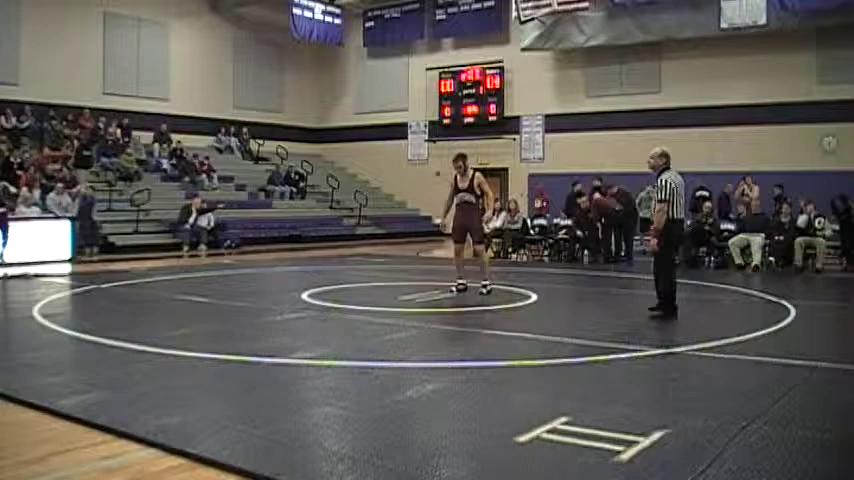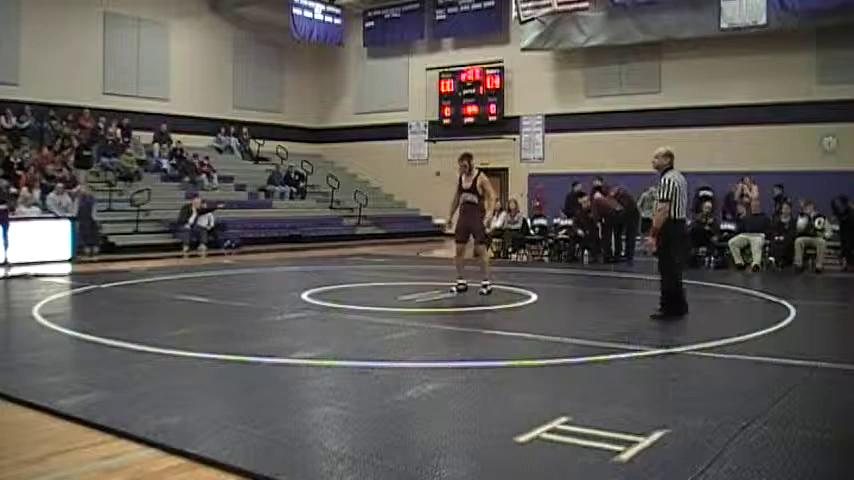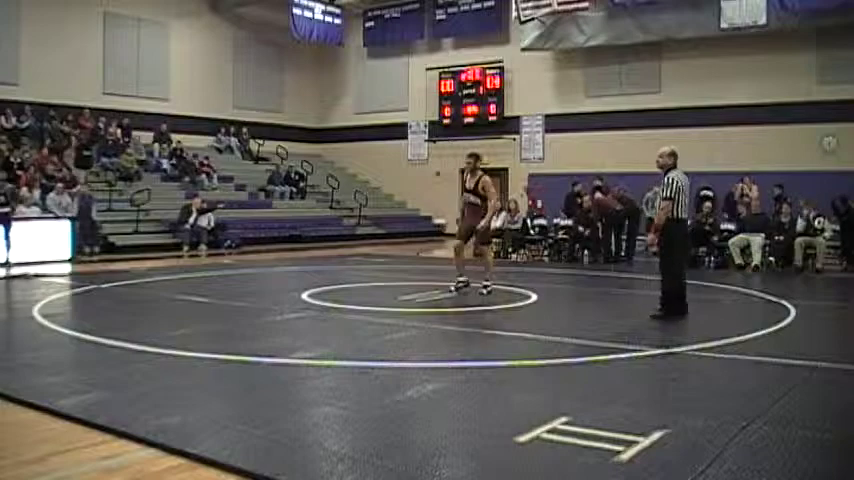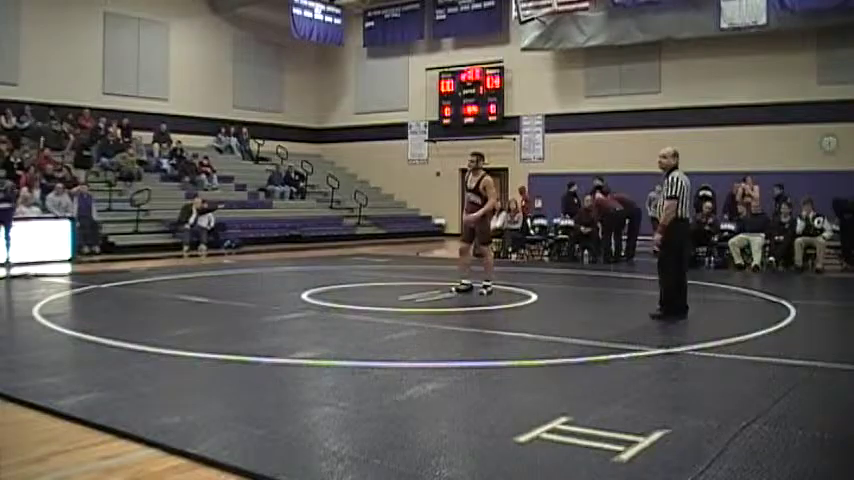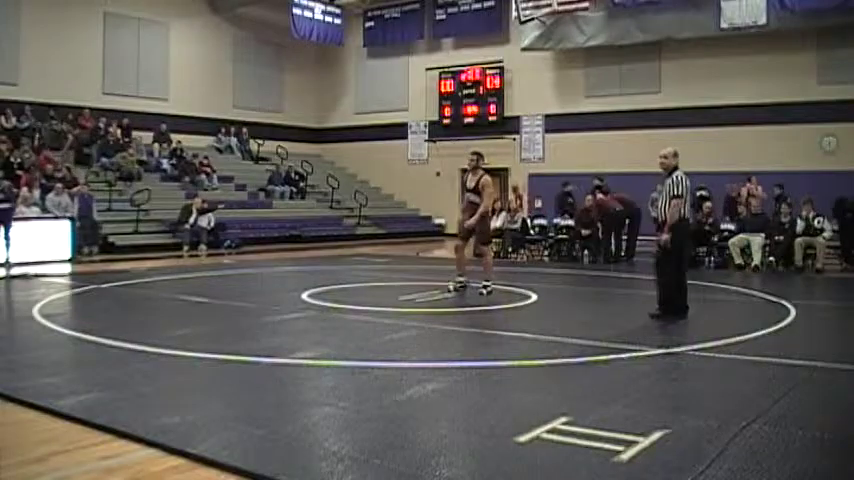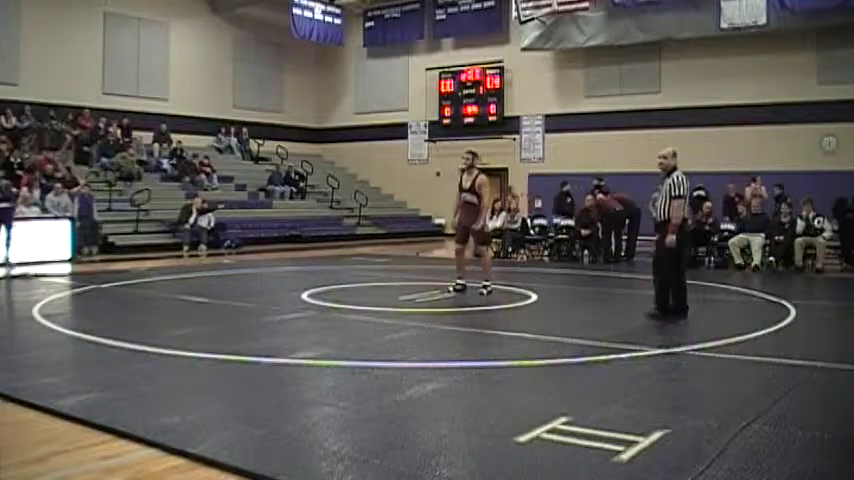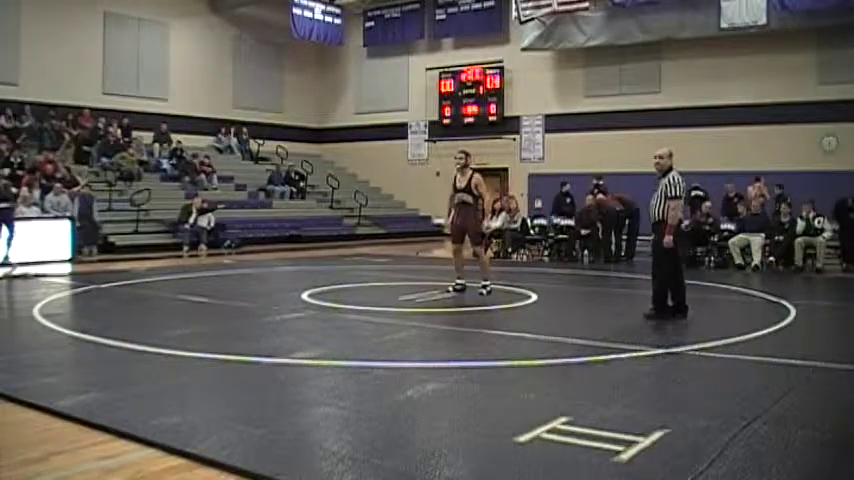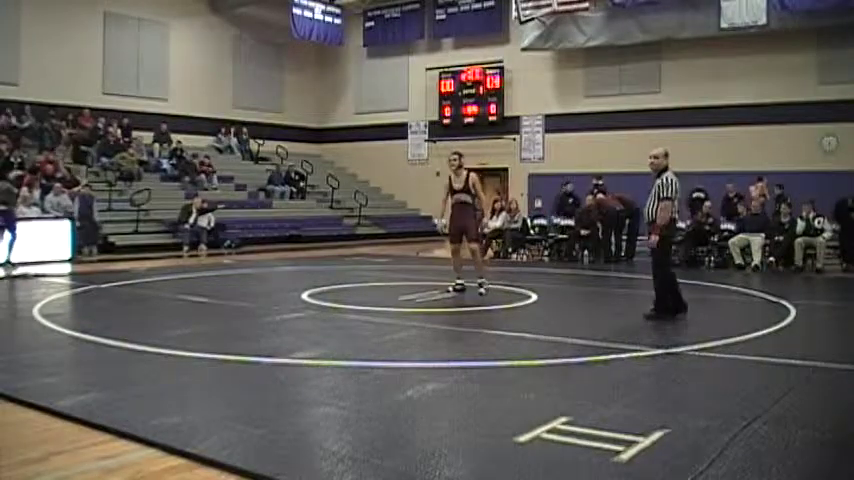
dt=0.2s
person 1, frame 1
left shoulder: (664, 180)
right shoulder: (675, 176)
left elbow: (661, 210)
left wrist: (655, 235)
right wrist: (655, 228)
left hip: (668, 228)
right hip: (676, 225)
left knee: (664, 268)
right knee: (664, 266)
left ankle: (667, 309)
right ankle: (665, 303)
person 1, frame 2
left shoulder: (667, 179)
right shoulder: (678, 176)
left elbow: (662, 210)
left wrist: (652, 234)
left hip: (669, 228)
right hip: (679, 226)
left knee: (667, 269)
right knee: (674, 268)
left ankle: (669, 309)
right ankle: (678, 306)
person 1, frame 3
left shoulder: (670, 178)
right shoulder: (681, 176)
left elbow: (665, 208)
left wrist: (653, 231)
left hip: (671, 228)
right hip: (681, 227)
left knee: (668, 269)
right knee: (677, 269)
left ankle: (669, 309)
right ankle: (679, 307)
person 1, frame 4
left shoulder: (673, 177)
right shoulder: (679, 177)
left elbow: (670, 208)
left wrist: (659, 231)
left hip: (673, 228)
right hip: (681, 228)
left knee: (666, 269)
right knee: (679, 269)
left ankle: (668, 309)
right ankle: (680, 308)
person 1, frame 5
left shoulder: (676, 177)
right shoulder: (671, 178)
left elbow: (676, 207)
left wrist: (666, 231)
left hip: (674, 229)
right hip: (678, 230)
left knee: (664, 267)
right knee: (678, 270)
left ankle: (667, 308)
right ankle: (679, 308)
person 1, frame 6
left shoulder: (676, 178)
right shoulder: (668, 179)
left elbow: (678, 207)
left wrist: (672, 232)
left hip: (671, 229)
right hip: (669, 229)
left knee: (662, 268)
right knee: (676, 270)
left ankle: (663, 308)
right ankle: (680, 308)
person 1, frame 7
left shoulder: (672, 179)
right shoulder: (664, 179)
left elbow: (674, 208)
left wrist: (669, 233)
left hip: (666, 229)
right hip: (663, 229)
left knee: (660, 269)
right knee: (673, 270)
left ankle: (661, 309)
right ankle: (679, 307)
person 1, frame 8
left shoulder: (666, 179)
right shoulder: (662, 178)
left elbow: (665, 209)
left wrist: (655, 233)
left hip: (661, 229)
right hip: (660, 229)
left knee: (660, 269)
right knee: (664, 268)
left ankle: (663, 309)
right ankle: (677, 305)
person 2, frame 1
left shoulder: (477, 177)
right shoulder: (455, 178)
left elbow: (489, 195)
right elbow: (450, 199)
left wrist: (489, 211)
right wrist: (443, 216)
left hip: (474, 216)
right hip: (459, 216)
left knee: (479, 249)
right knee: (457, 249)
left ankle: (486, 283)
right ankle: (461, 282)
person 2, frame 2
left shoulder: (481, 178)
right shoulder: (460, 178)
left elbow: (492, 196)
left wrist: (489, 214)
right wrist: (450, 215)
left hip: (477, 217)
right hip: (463, 217)
left knee: (480, 249)
right knee: (459, 249)
left ankle: (487, 283)
right ankle: (461, 282)
person 2, frame 3
left shoulder: (485, 180)
right shoulder: (466, 176)
left elbow: (493, 200)
left wrist: (486, 219)
right wrist: (461, 213)
left hip: (481, 218)
right hip: (468, 217)
left knee: (484, 250)
right knee: (457, 246)
left ankle: (488, 283)
right ankle: (461, 279)
person 2, frame 4
left shoulder: (486, 180)
right shoulder: (468, 175)
left elbow: (492, 201)
left wrist: (477, 215)
right wrist: (465, 212)
left hip: (481, 218)
right hip: (469, 217)
left knee: (484, 250)
right knee: (463, 249)
left ankle: (488, 284)
right ankle: (466, 282)
person 2, frame 5
left shoulder: (485, 179)
right shoulder: (467, 176)
left elbow: (487, 202)
left wrist: (474, 218)
right wrist: (463, 214)
left hip: (480, 218)
right hip: (467, 216)
left knee: (484, 250)
right knee: (458, 246)
left ankle: (488, 284)
right ankle: (461, 279)
person 2, frame 6
left shoulder: (481, 178)
right shoulder: (461, 176)
left elbow: (485, 201)
left wrist: (482, 220)
right wrist: (454, 217)
left hip: (477, 218)
right hip: (463, 217)
left knee: (482, 251)
right knee: (458, 249)
left ankle: (487, 283)
right ankle: (460, 282)
person 2, frame 7
left shoulder: (476, 178)
right shoulder: (455, 178)
left elbow: (485, 198)
right elbow: (451, 199)
right wrist: (447, 218)
left hip: (472, 216)
right hip: (458, 217)
left knee: (478, 250)
right knee: (456, 249)
left ankle: (486, 283)
right ankle: (460, 282)
person 2, frame 8
left shoulder: (472, 177)
right shoulder: (449, 179)
left elbow: (481, 197)
right elbow: (444, 200)
right wrist: (440, 219)
left hip: (470, 215)
right hip: (455, 216)
left knee: (474, 248)
right knee: (454, 249)
left ankle: (481, 280)
right ankle: (459, 282)
